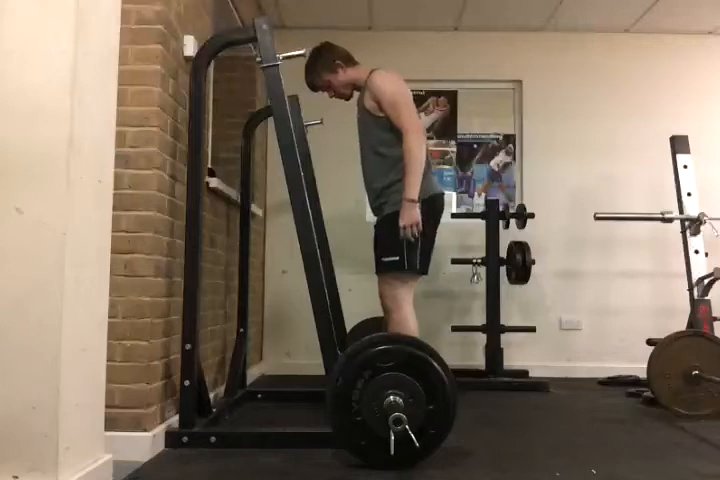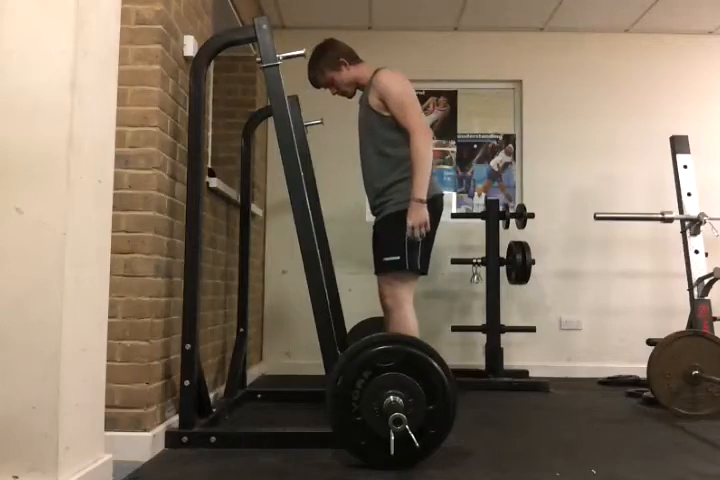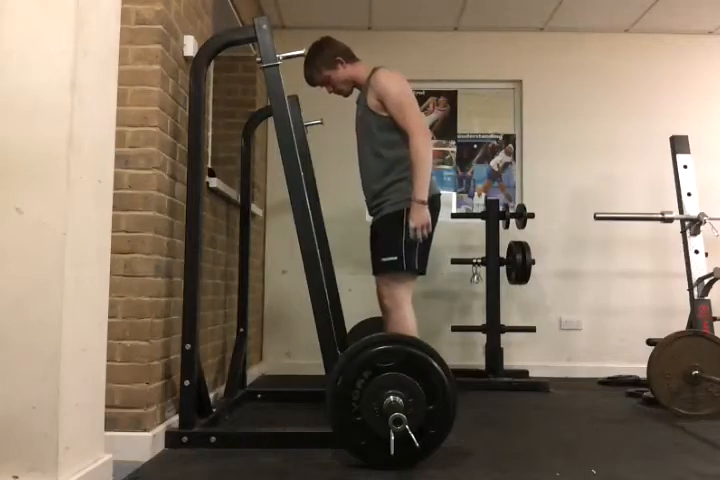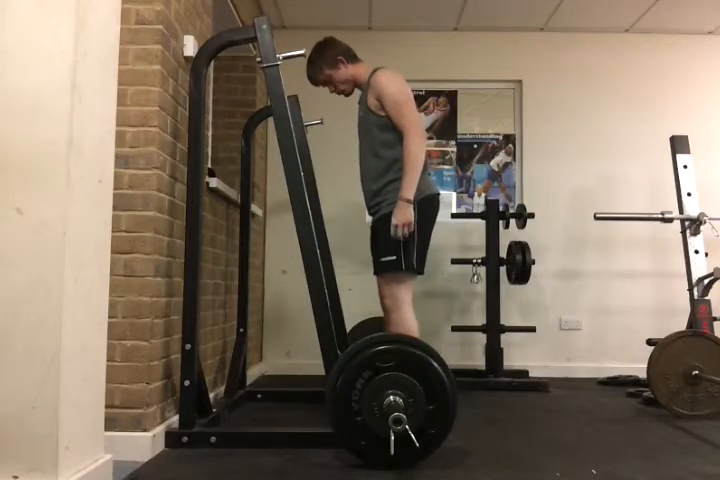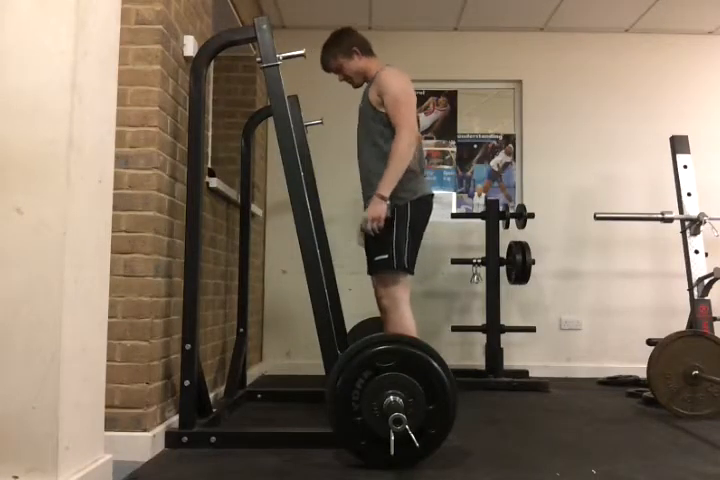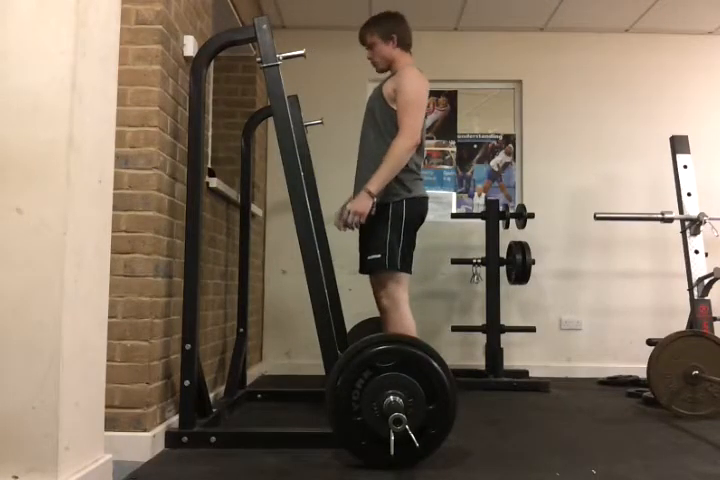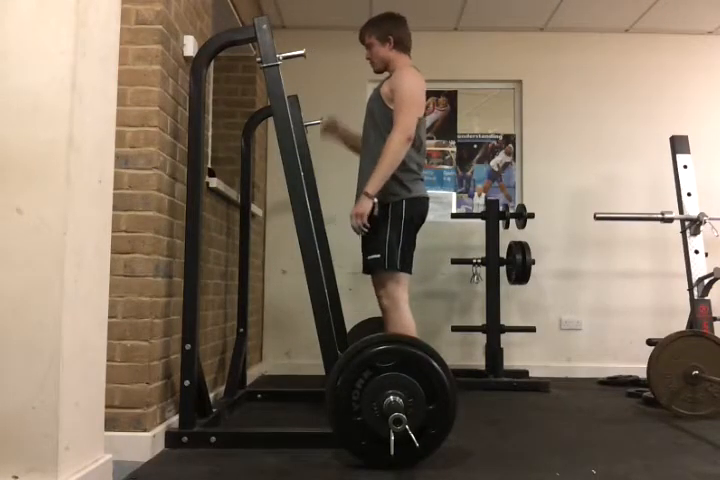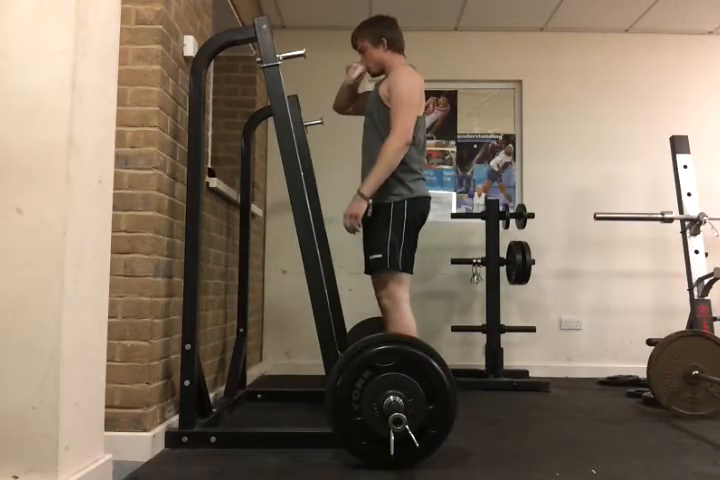
dt=0.5s
person 1, frame 1
left shoulder: (380, 81)
right shoulder: (367, 96)
left elbow: (414, 134)
left wrist: (410, 200)
left hip: (412, 203)
right hip: (394, 205)
left knee: (397, 296)
right knee: (391, 296)
person 1, frame 2
left shoulder: (385, 81)
right shoulder: (369, 96)
left elbow: (421, 134)
left wrist: (418, 200)
left hip: (408, 204)
right hip: (391, 207)
left knee: (397, 296)
right knee: (390, 296)
person 1, frame 3
left shoulder: (383, 81)
right shoulder: (366, 95)
left elbow: (420, 135)
left wrist: (419, 201)
left hip: (406, 204)
right hip: (389, 207)
left knee: (395, 295)
right knee: (389, 296)
person 1, frame 4
left shoulder: (383, 80)
right shoulder: (368, 94)
left elbow: (415, 135)
left wrist: (405, 200)
left hip: (407, 204)
right hip: (388, 207)
left knee: (396, 296)
right knee: (391, 297)
person 1, frame 5
left shoulder: (389, 78)
right shoulder: (374, 90)
left elbow: (407, 135)
left wrist: (380, 195)
left hip: (401, 201)
right hip: (390, 203)
left knee: (393, 294)
right knee: (386, 295)
person 1, frame 6
left shoulder: (409, 78)
right shoulder: (393, 84)
left elbow: (408, 138)
left wrist: (367, 193)
right wrist: (355, 197)
left hip: (395, 201)
right hip: (382, 202)
left knee: (393, 295)
right knee: (385, 295)
person 1, frame 7
left shoulder: (406, 78)
right shoulder: (393, 84)
left elbow: (402, 136)
left wrist: (368, 194)
right wrist: (340, 133)
left hip: (396, 201)
right hip: (386, 201)
left knee: (393, 293)
right knee: (387, 293)
person 1, frame 8
left shoulder: (404, 76)
right shoulder: (388, 86)
left elbow: (401, 138)
right elbow: (342, 105)
left wrist: (362, 195)
right wrist: (353, 81)
left hip: (399, 200)
right hip: (387, 202)
left knee: (393, 293)
right knee: (388, 294)
